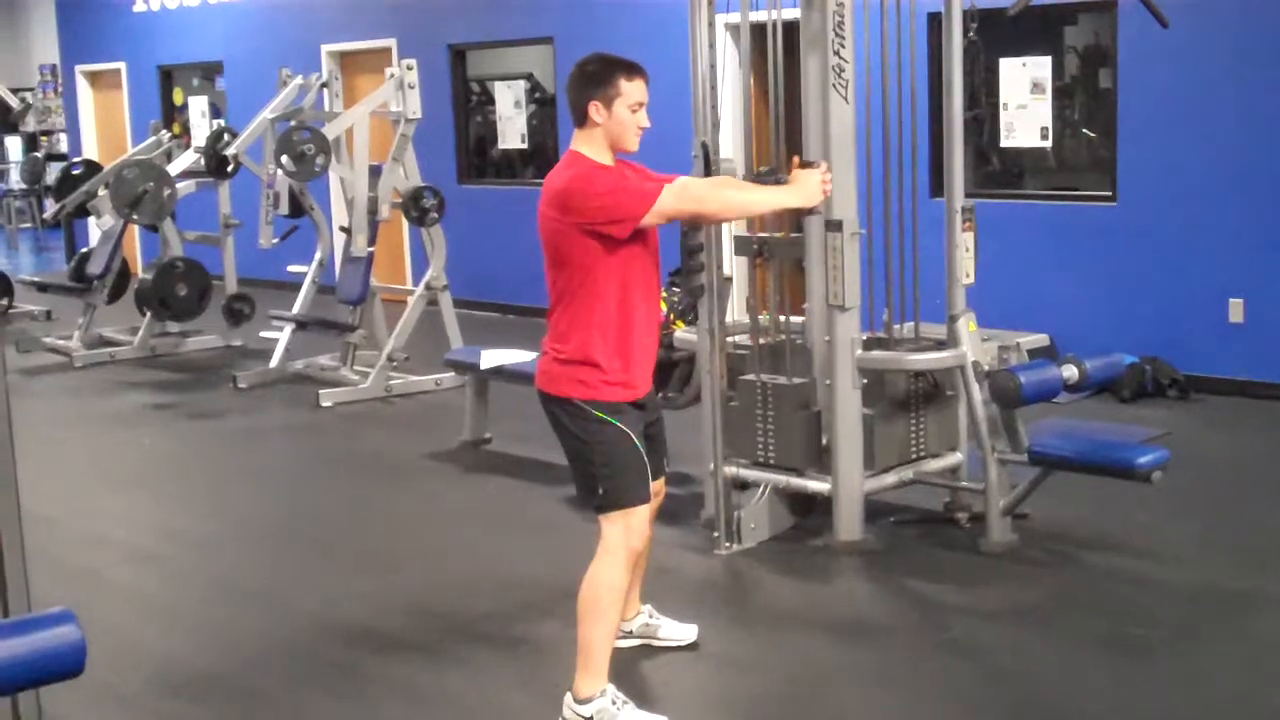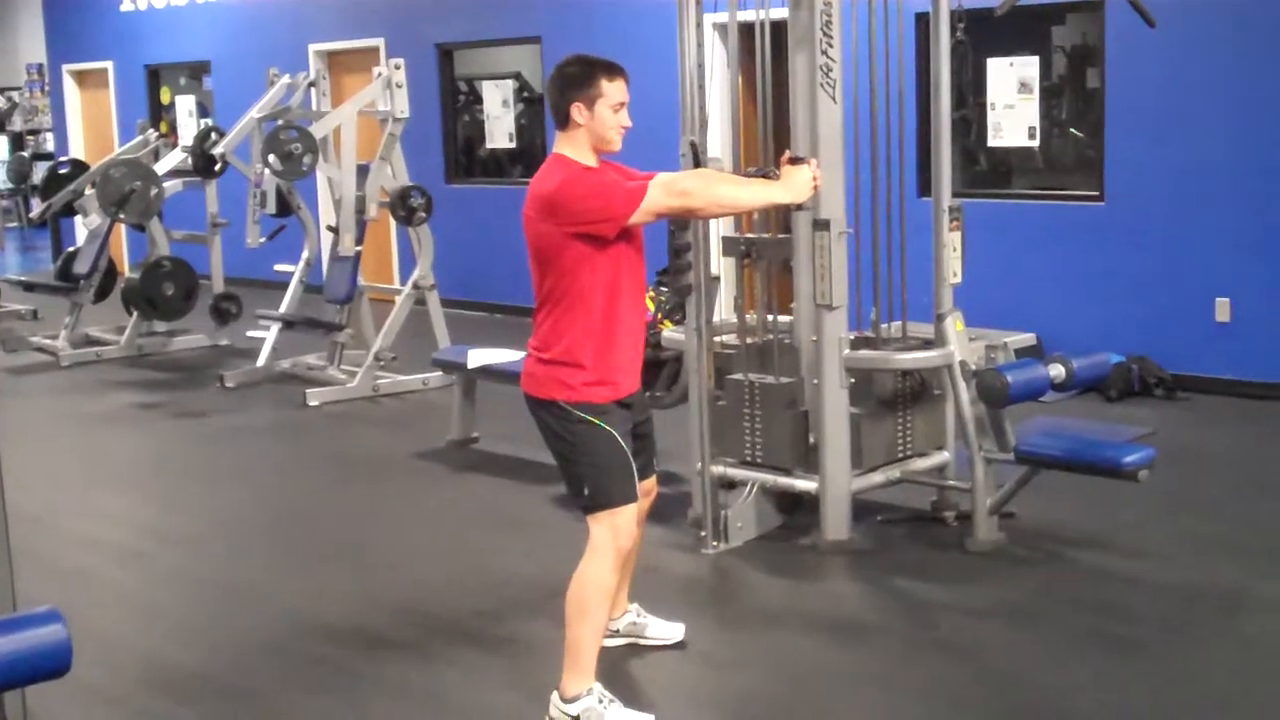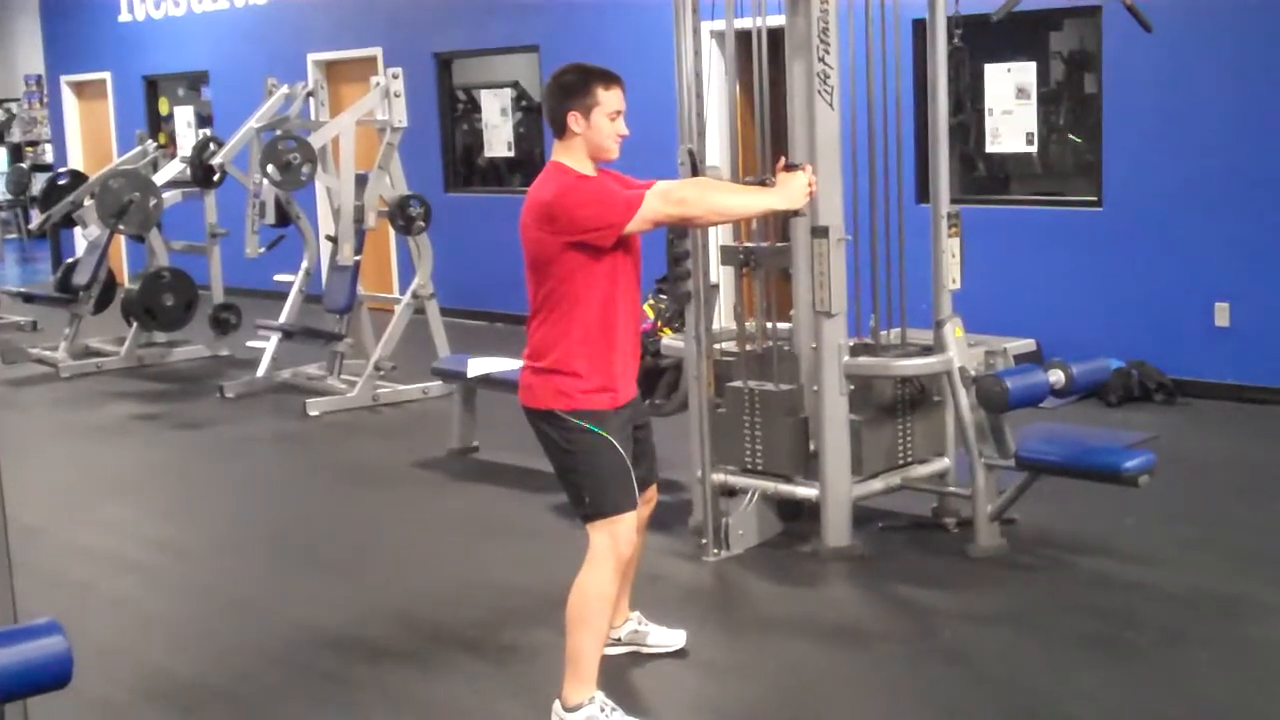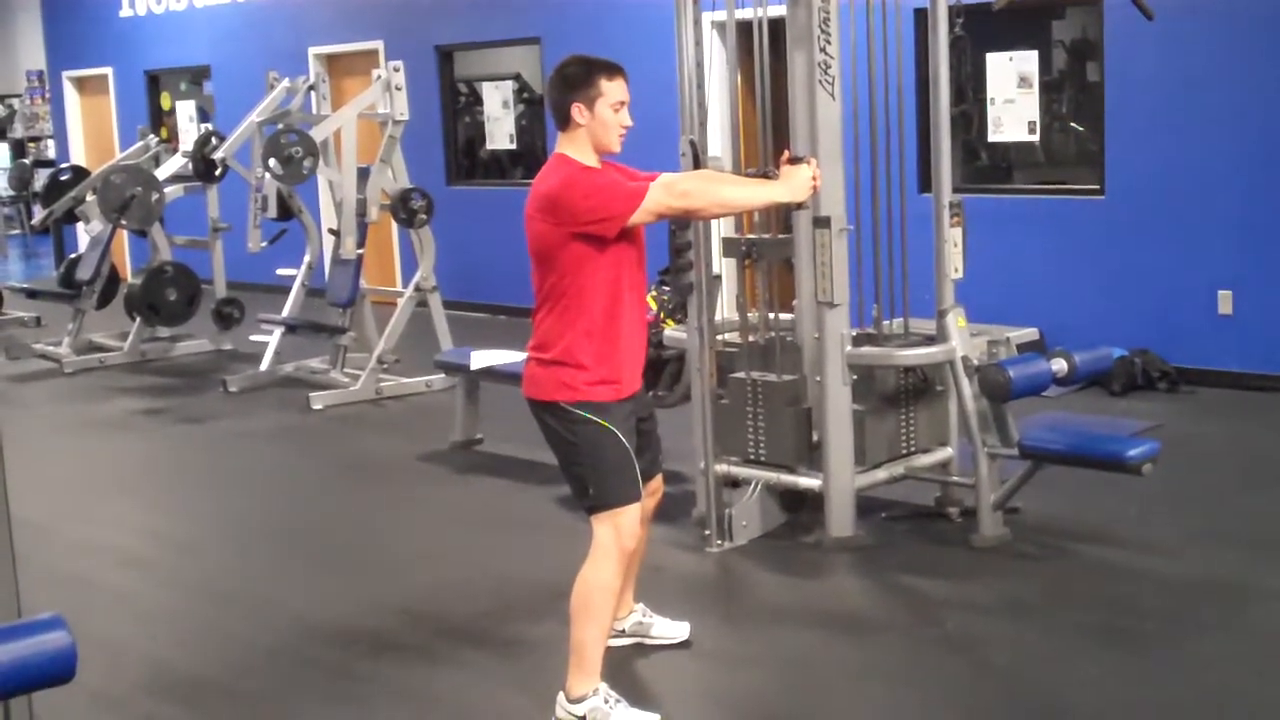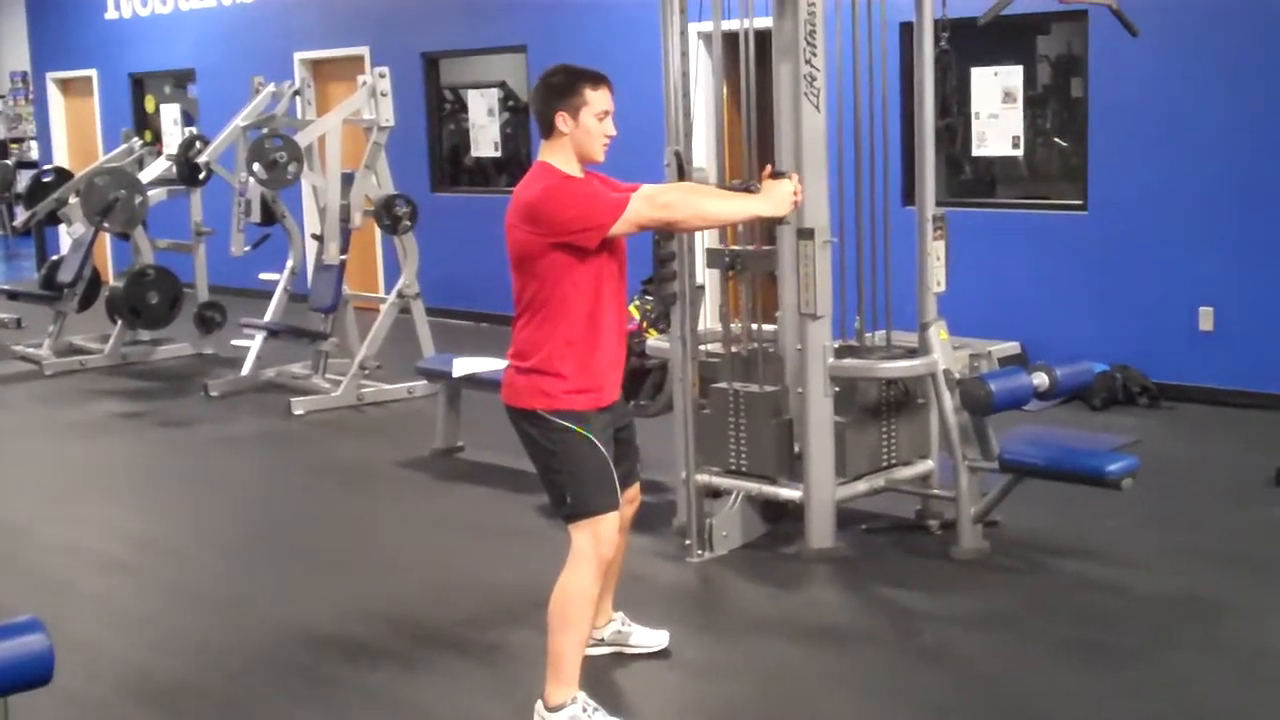
dt=1s
person 1, frame 1
left shoulder: (619, 175)
right shoulder: (581, 184)
left elbow: (700, 190)
right elbow: (697, 203)
left wrist: (788, 189)
right wrist: (793, 198)
left hip: (625, 377)
right hip: (589, 386)
left knee: (648, 495)
right knee: (624, 528)
left ankle: (628, 617)
person 1, frame 2
left shoulder: (603, 176)
right shoulder: (566, 186)
left elbow: (685, 184)
right elbow: (682, 198)
left wrist: (774, 183)
right wrist: (782, 193)
left hip: (612, 378)
right hip: (574, 388)
left knee: (640, 492)
right knee: (614, 528)
left ankle: (617, 616)
person 1, frame 3
left shoulder: (602, 184)
right shoulder: (563, 195)
left elbow: (683, 192)
right elbow: (678, 207)
left wrist: (771, 191)
right wrist: (779, 199)
left hip: (611, 386)
right hip: (573, 396)
left knee: (641, 501)
right knee: (614, 536)
left ankle: (619, 624)
person 1, frame 4
left shoulder: (605, 176)
right shoulder: (568, 185)
left elbow: (686, 183)
right elbow: (683, 199)
left wrist: (774, 182)
right wrist: (782, 191)
left hip: (615, 378)
right hip: (577, 387)
left knee: (647, 491)
right knee: (618, 527)
left ankle: (622, 616)
person 1, frame 5
left shoulder: (587, 186)
right shoulder: (549, 195)
left elbow: (668, 193)
right elbow: (663, 211)
left wrist: (757, 196)
right wrist: (763, 205)
left hip: (594, 388)
right hip: (556, 396)
left knee: (623, 500)
right knee: (595, 536)
left ankle: (601, 624)
